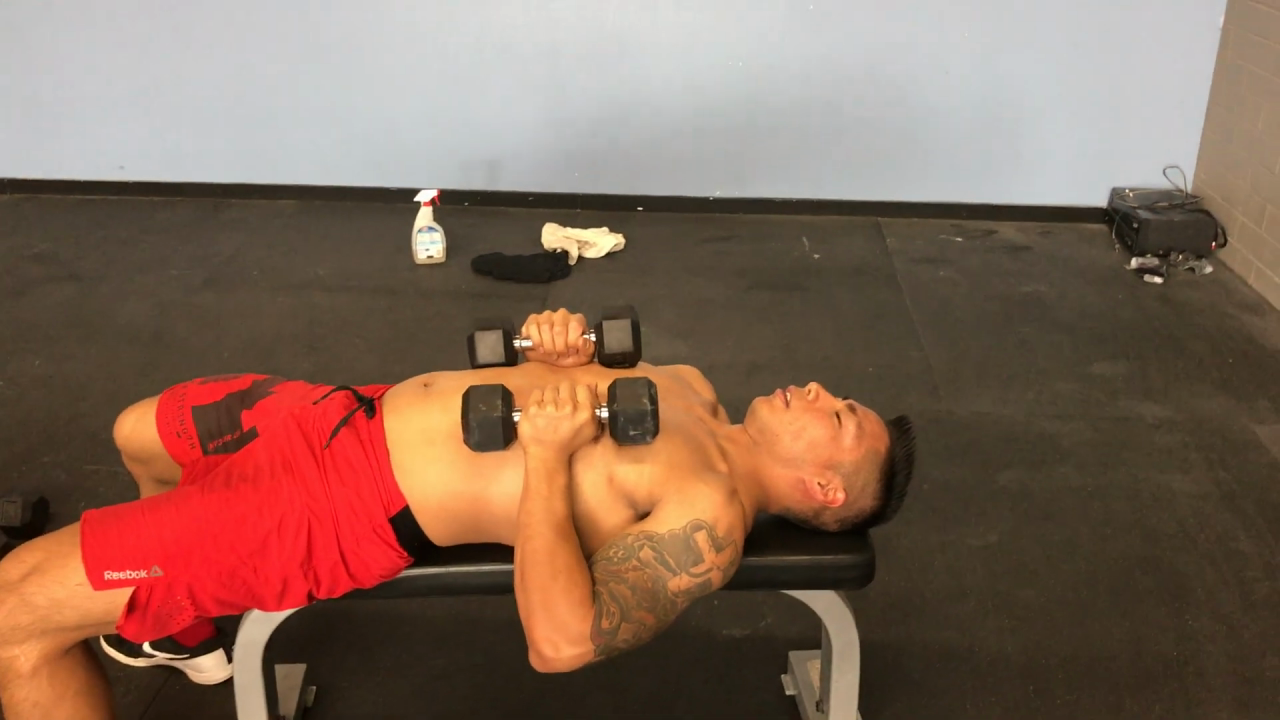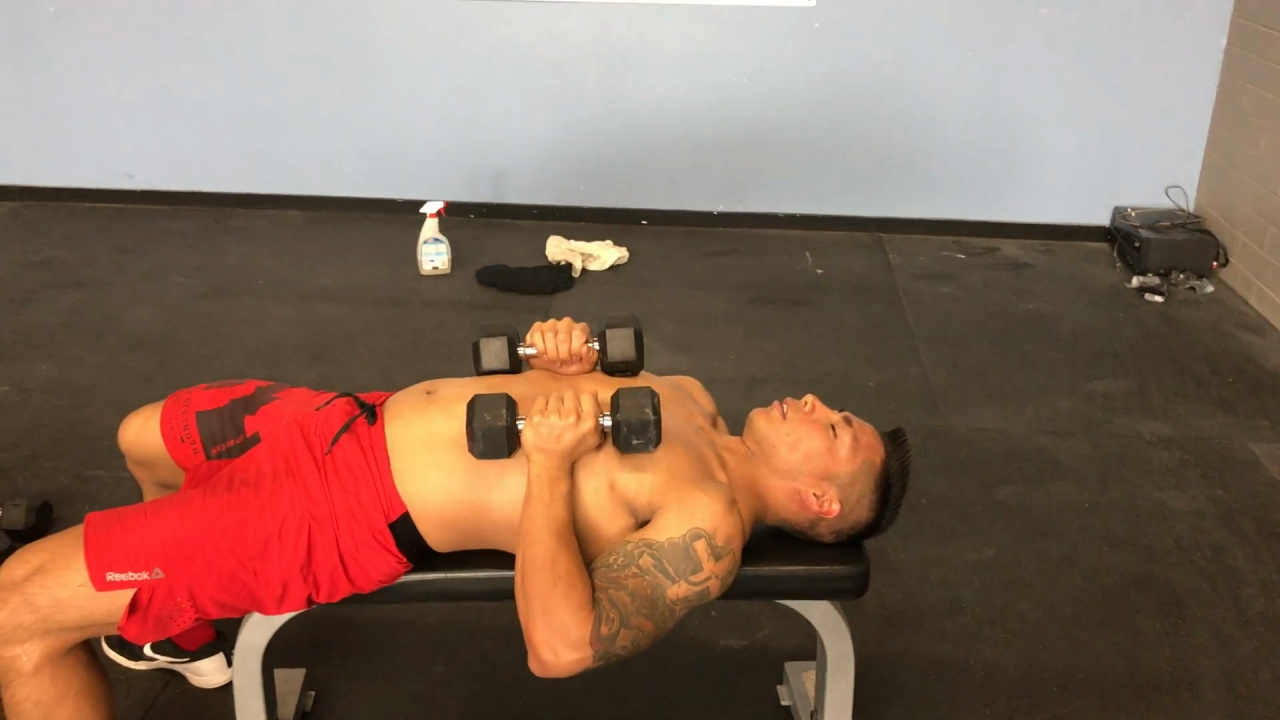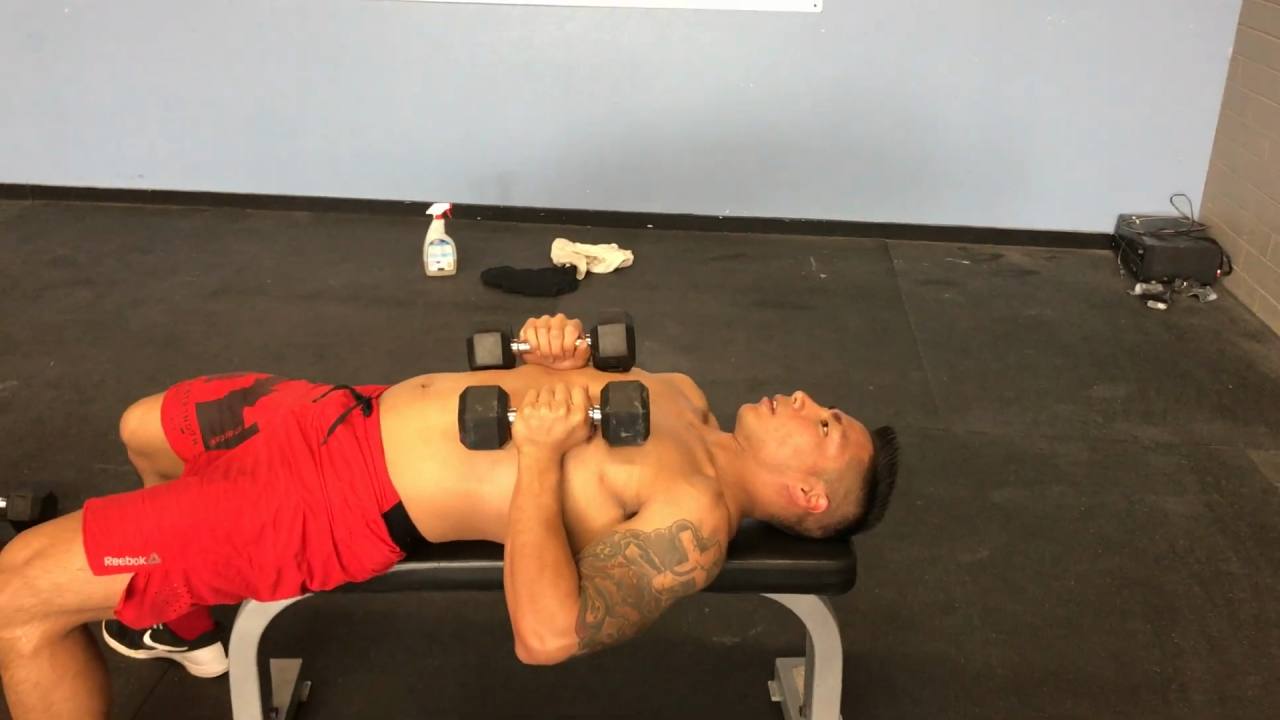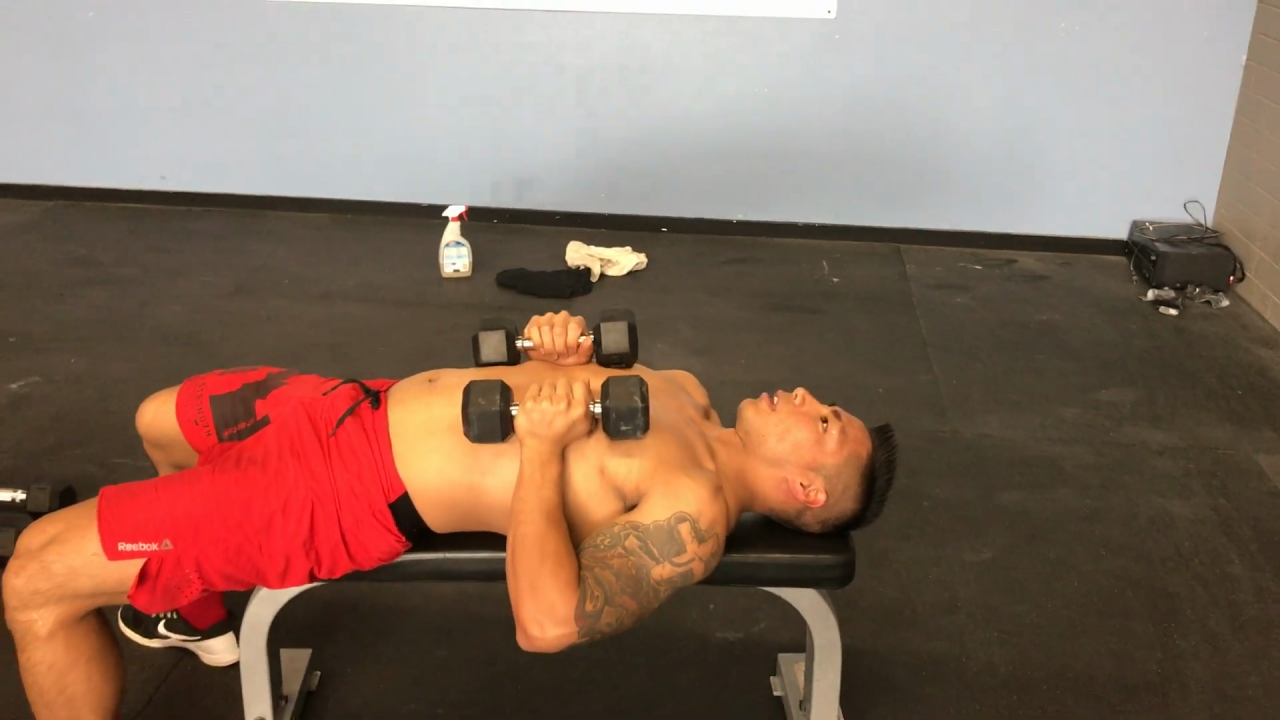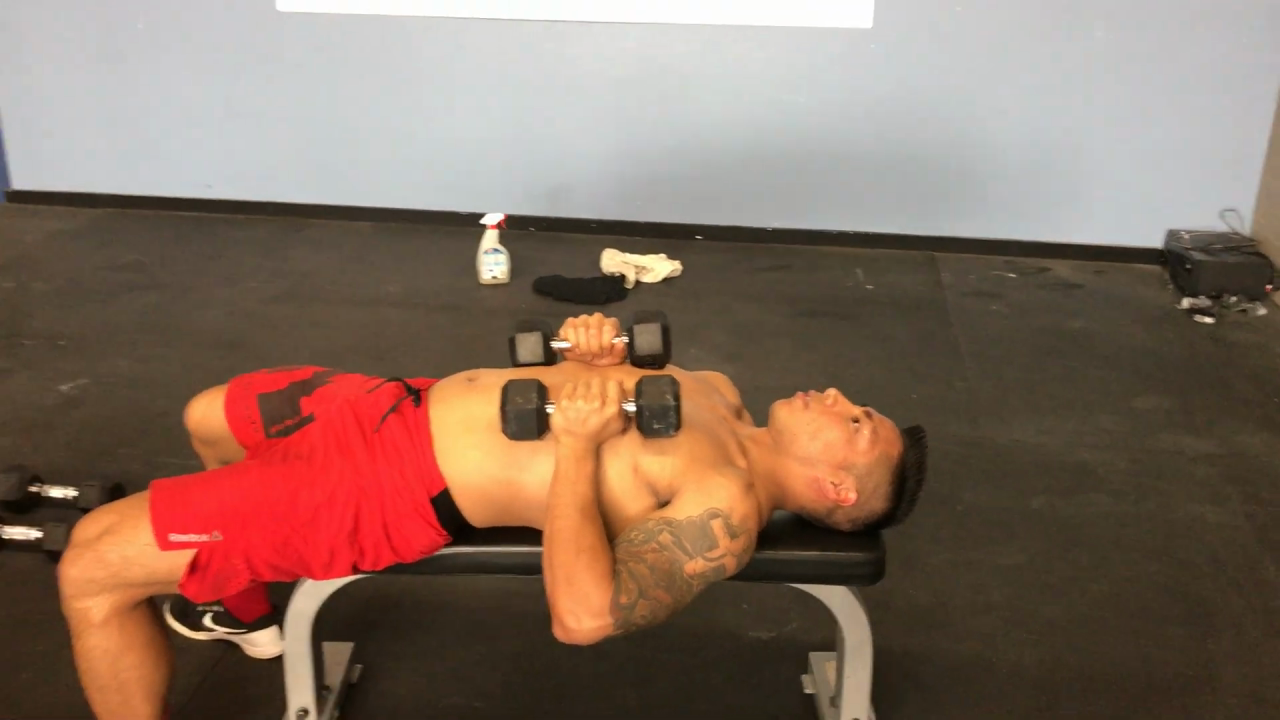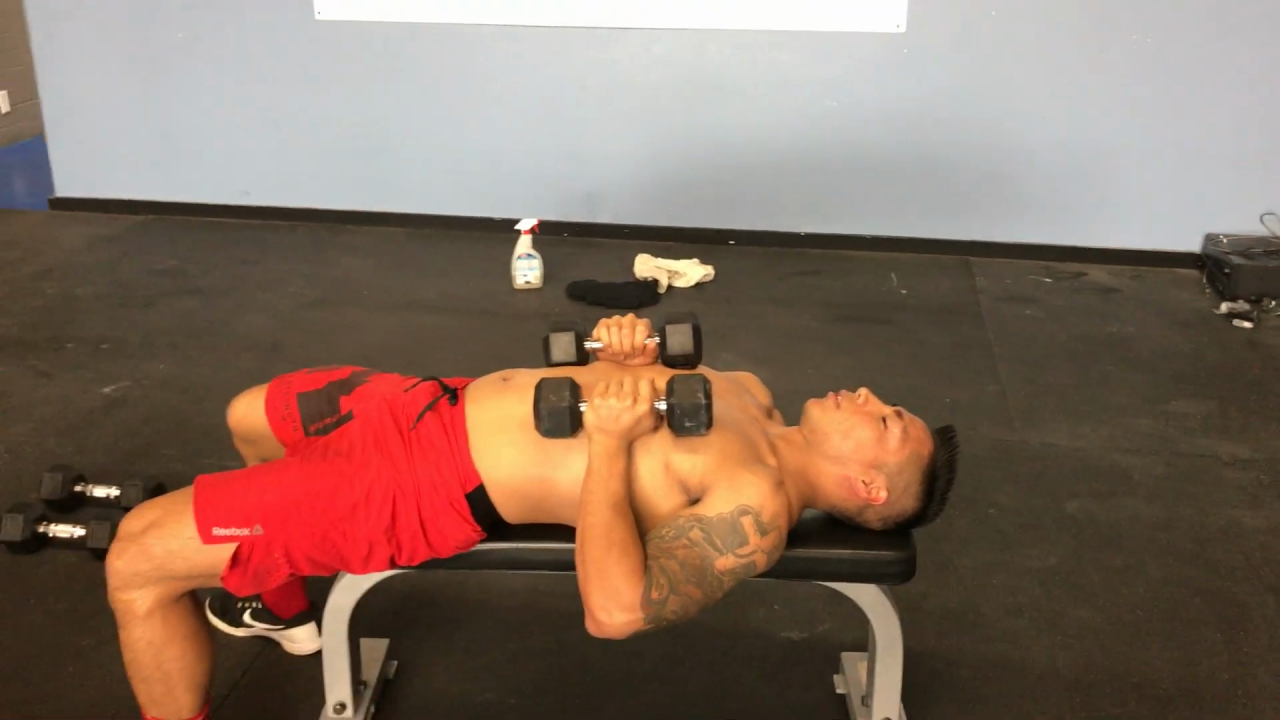
dt=0.3s
person 1, frame 1
left shoulder: (710, 519)
right shoulder: (692, 388)
left elbow: (560, 642)
right elbow: (581, 387)
left wrist: (546, 454)
right wrist: (556, 347)
left hip: (352, 509)
right knee: (142, 434)
right ankle: (182, 630)
person 1, frame 2
left shoulder: (708, 529)
right shoulder: (688, 400)
right elbow: (581, 391)
left wrist: (549, 463)
right wrist: (559, 360)
left hip: (349, 512)
right knee: (146, 439)
right ankle: (180, 632)
person 1, frame 3
left shoulder: (695, 523)
right shoulder: (682, 397)
left elbow: (544, 634)
left wrist: (539, 454)
right wrist: (552, 353)
left hip: (346, 502)
right knee: (146, 429)
right ankle: (181, 622)
person 1, frame 4
left shoulder: (695, 515)
right shoulder: (684, 394)
left elbow: (546, 621)
right elbow: (580, 390)
left wrist: (541, 446)
right wrist: (555, 350)
left hip: (354, 494)
right knee: (161, 421)
right ankle: (196, 612)
person 1, frame 5
left shoulder: (727, 513)
right shoulder: (719, 395)
left elbow: (582, 615)
left wrist: (577, 443)
right wrist: (593, 349)
left hip: (394, 487)
left knee: (92, 566)
right knee: (210, 418)
right ankle: (240, 608)
person 1, frame 6
left shoulder: (756, 509)
right shoulder: (750, 394)
left elbow: (613, 610)
left wrist: (609, 441)
right wrist: (624, 350)
left hip: (431, 484)
left knee: (138, 559)
right knee: (249, 417)
right ankle: (279, 604)
